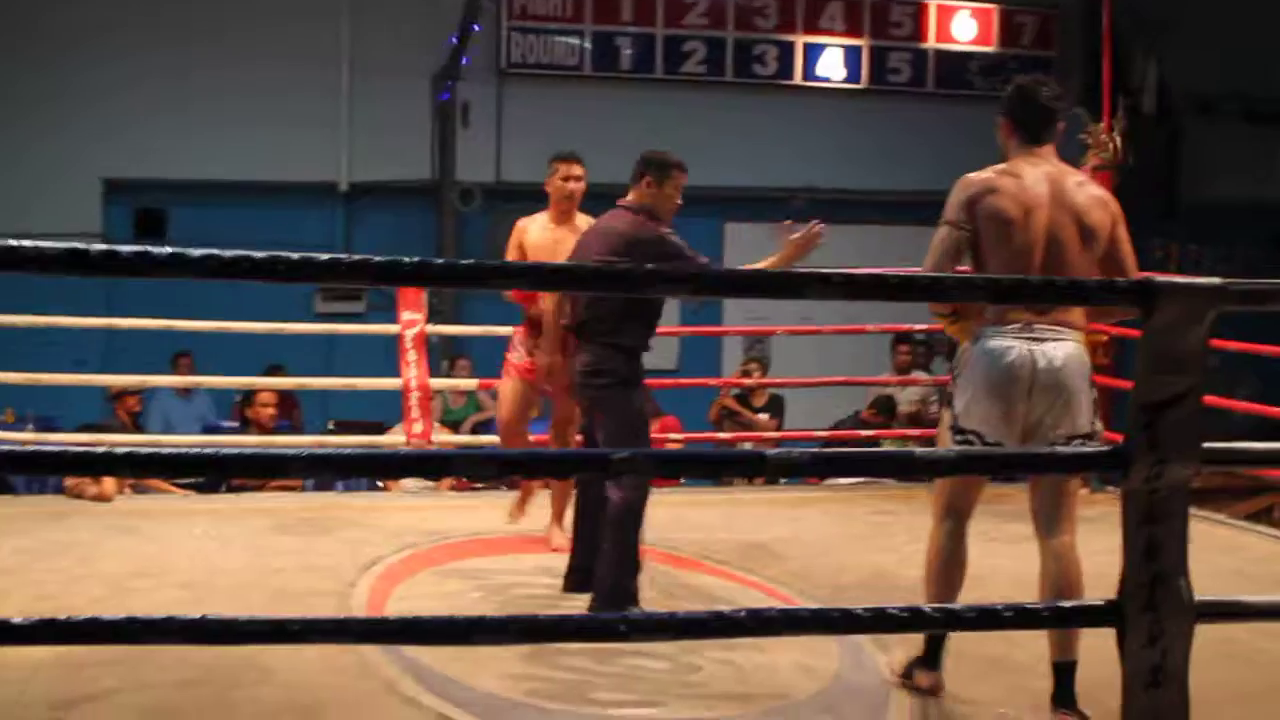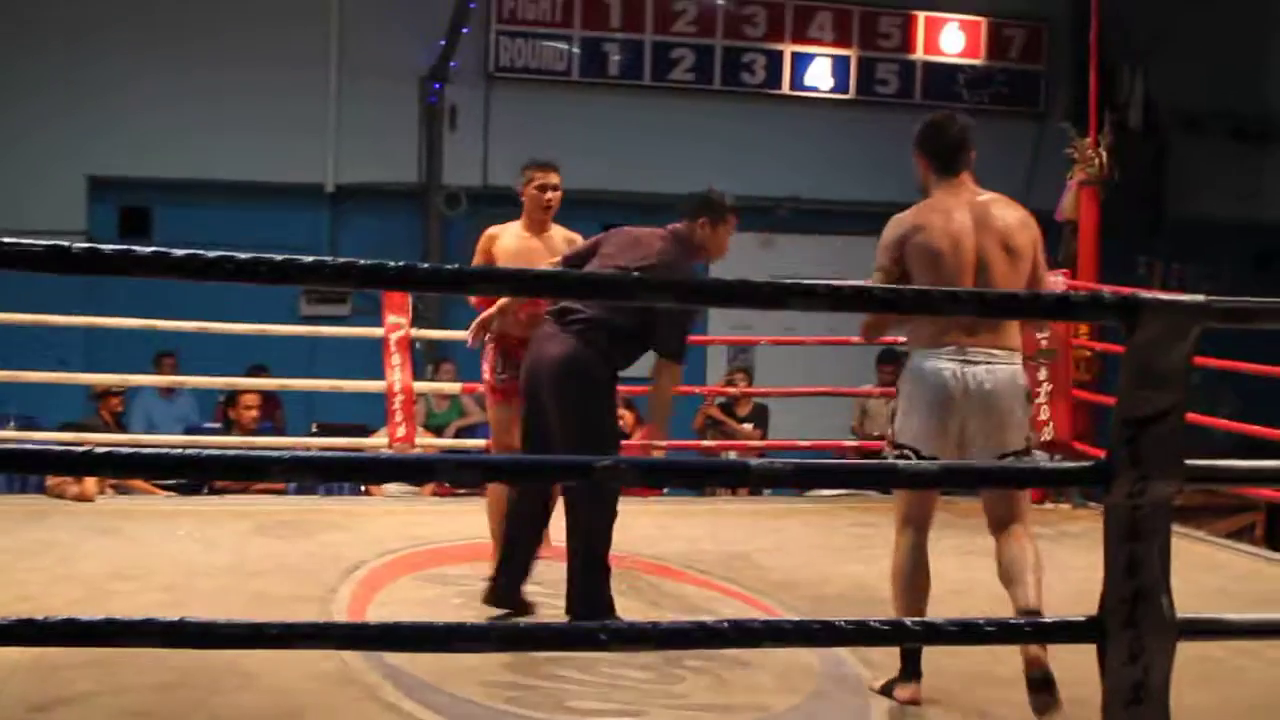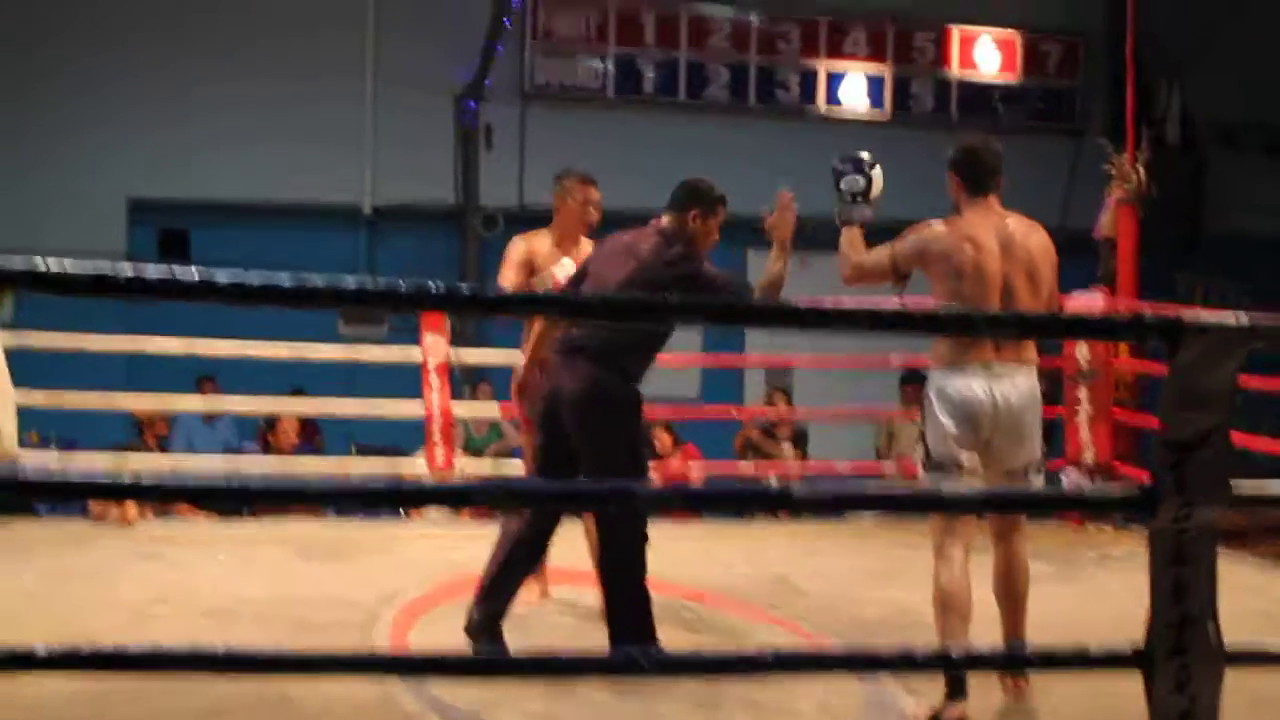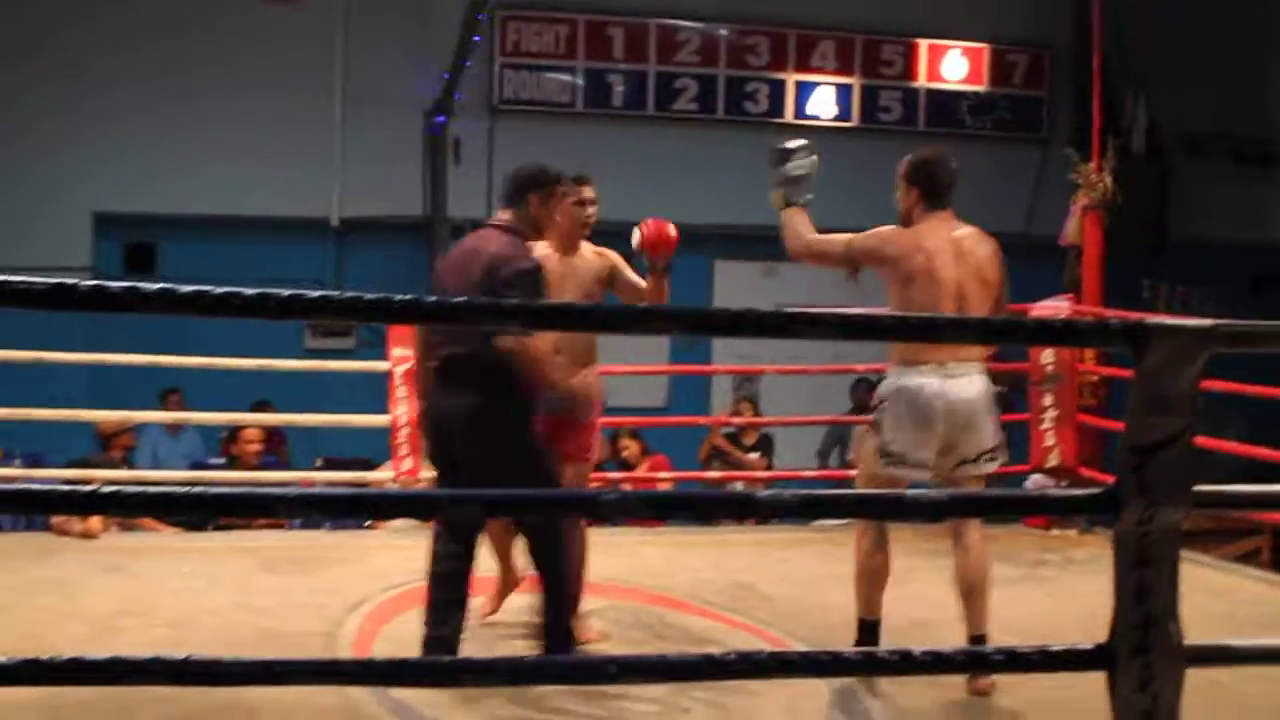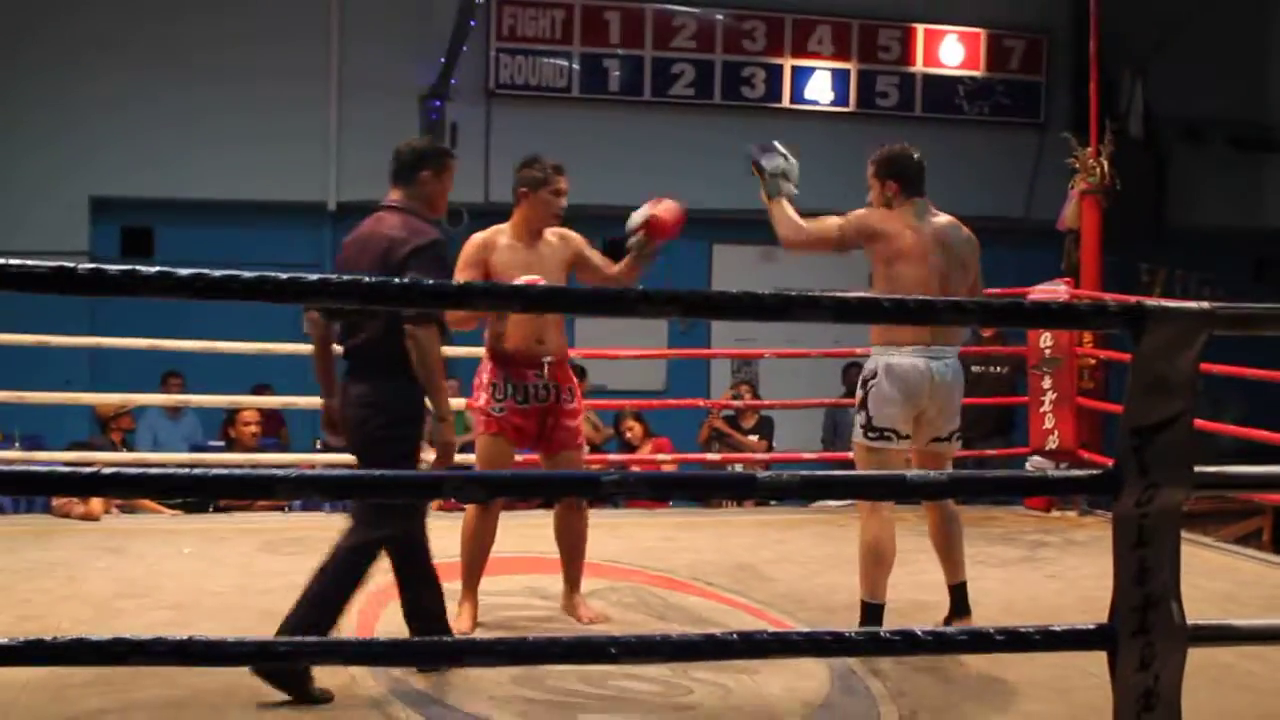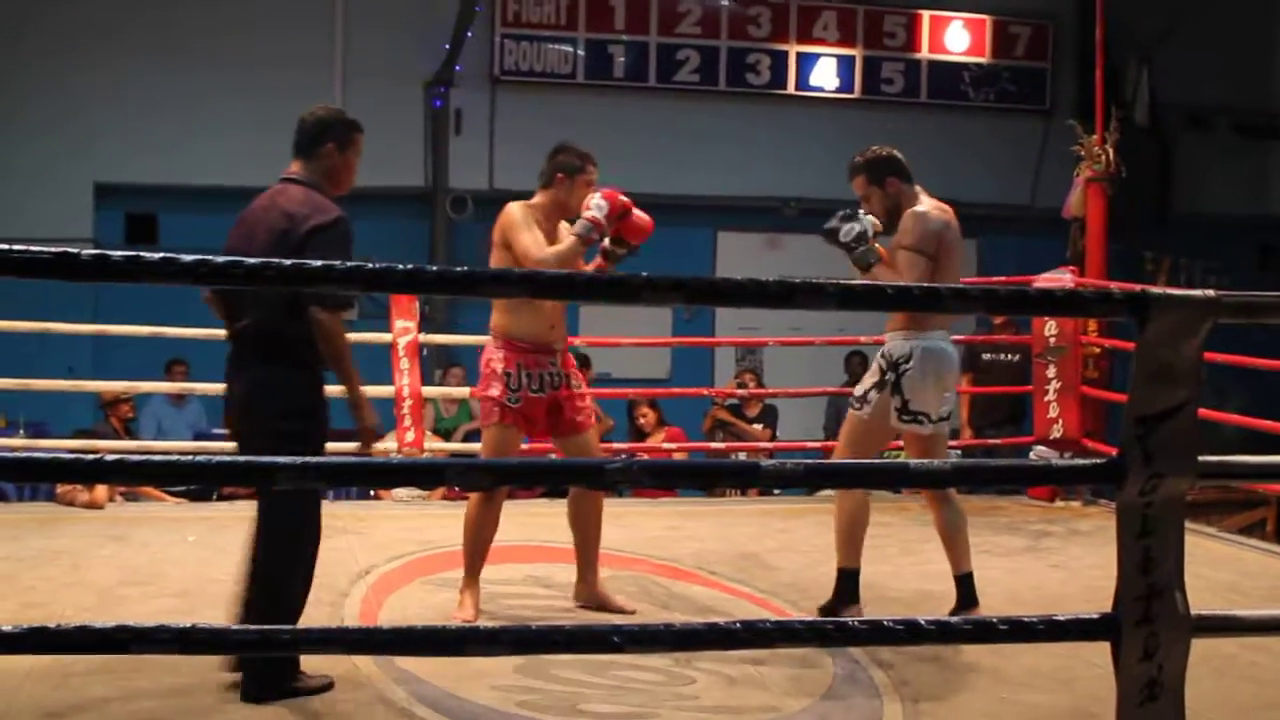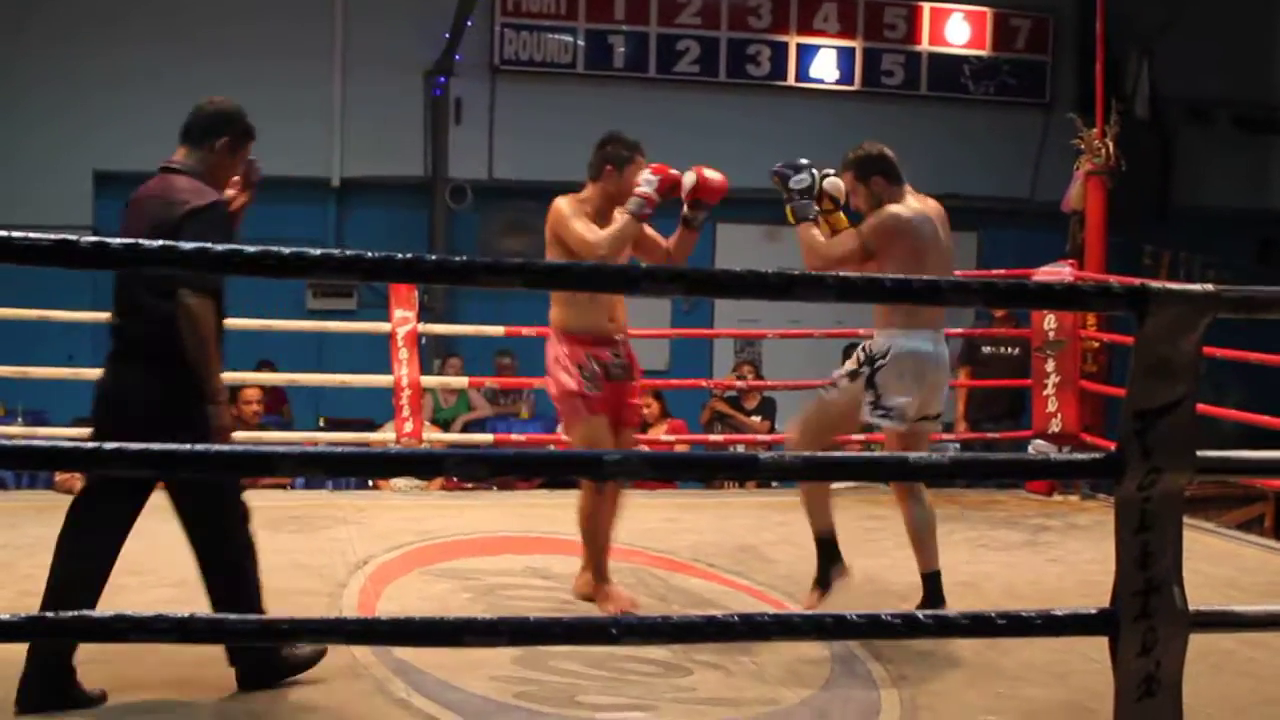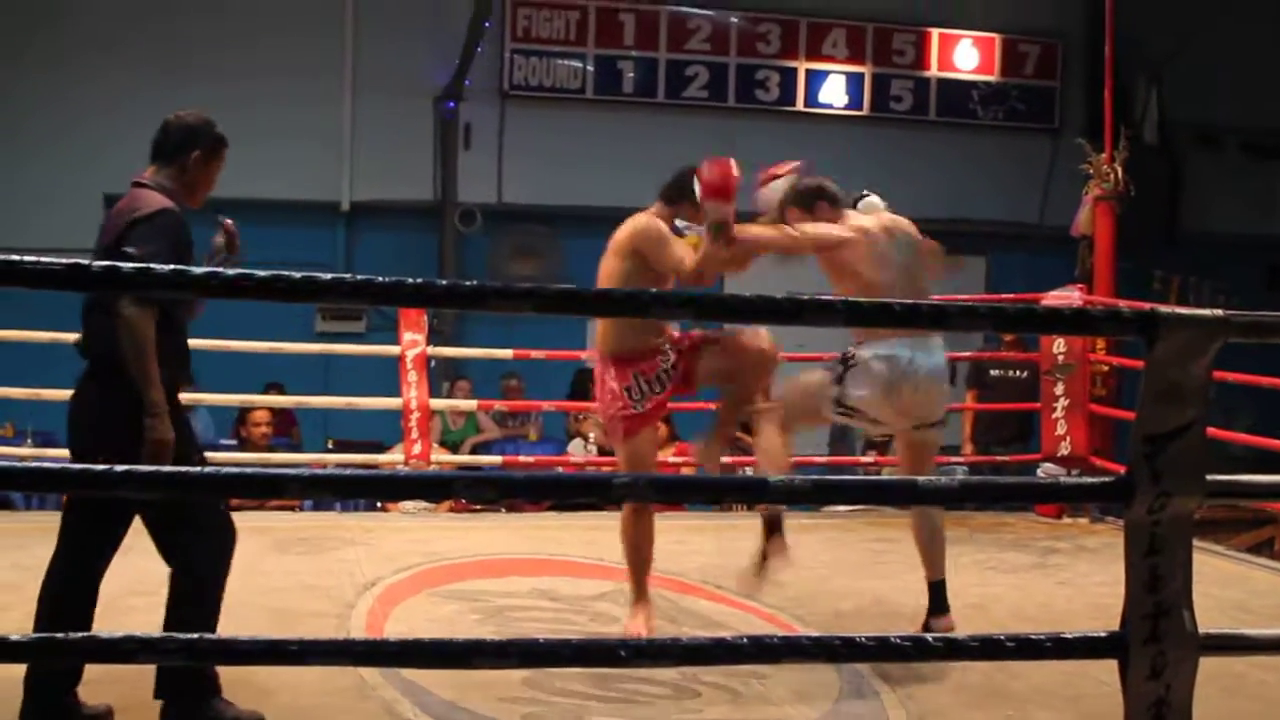
dt=0.4s
person 1, frame 1
left shoulder: (979, 188)
right shoulder: (1097, 199)
left elbow: (934, 281)
right elbow: (1126, 300)
left wrist: (959, 315)
left hip: (995, 354)
right hip: (1066, 359)
left knee: (952, 512)
right knee: (1057, 530)
left ankle: (931, 660)
person 1, frame 2
left shoulder: (908, 226)
right shoulder: (1020, 219)
left elbow: (872, 325)
left wrist: (905, 319)
left hip: (935, 373)
right hip: (1003, 375)
left knee: (912, 526)
right knee: (1011, 525)
right ankle: (1033, 640)
person 1, frame 3
left shoulder: (937, 239)
right shoulder: (1040, 240)
left elbow: (854, 268)
left wrist: (852, 212)
left hip: (958, 389)
right hip: (1019, 388)
left knee: (951, 543)
right knee: (1009, 532)
right ankle: (1015, 664)
person 1, frame 4
left shoulder: (894, 243)
right shoulder: (987, 248)
left elbow: (801, 246)
right elbow: (997, 320)
left wrist: (790, 194)
left hip: (913, 388)
right hip: (972, 388)
left knee: (872, 516)
right knee: (966, 526)
left ankle: (868, 640)
person 1, frame 5
left shoulder: (879, 224)
right shoulder: (962, 236)
left elbow: (795, 235)
right elbow: (974, 303)
left wrist: (776, 187)
left hip: (894, 369)
right hip: (946, 368)
left knee: (876, 501)
right knee: (935, 493)
left ankle: (871, 625)
right ankle: (960, 609)
person 1, frame 6
left shoulder: (918, 219)
right shoulder: (939, 214)
left wrist: (863, 258)
right wrist: (874, 248)
left hip: (912, 353)
right hip: (935, 353)
left knee: (847, 467)
right knee: (935, 482)
left ankle: (846, 596)
right ankle: (966, 600)
person 1, frame 7
left shoulder: (894, 219)
right shoulder: (931, 211)
left elbow: (823, 259)
right elbow: (864, 253)
left wrist: (798, 206)
right wrist: (828, 208)
left hip: (896, 353)
right hip: (933, 354)
left knee: (802, 440)
right knee: (906, 481)
left ankle: (828, 562)
right ankle: (932, 598)
person 1, frame 8
left shoulder: (832, 235)
right shoulder: (897, 227)
left elbow: (763, 238)
right elbow: (935, 256)
left hip: (881, 365)
right hip: (930, 363)
left knee: (776, 418)
right ankle: (938, 611)
person 2, frame 1
left shoulder: (597, 230)
right shoulder: (649, 235)
left elbow: (563, 299)
right wrist: (786, 257)
left hip: (589, 362)
right hip: (613, 367)
left knee: (597, 471)
right knee: (629, 478)
left ankle: (584, 572)
right ankle: (612, 598)
person 2, frame 2
left shoulder: (624, 237)
right shoulder: (682, 275)
left elbow: (553, 271)
right elbow: (667, 366)
left wrist: (497, 310)
right wrist: (657, 432)
left hip: (547, 347)
right hip: (582, 369)
left knee: (535, 477)
right knee: (594, 490)
left ankle: (505, 586)
right ankle: (590, 611)
person 2, frame 3
left shoulder: (615, 245)
right shoulder: (683, 266)
right elbow: (759, 299)
right wrist: (781, 244)
left hip: (562, 377)
right hip: (604, 391)
left knee: (540, 505)
right knee: (622, 519)
left ankle: (485, 617)
right ankle: (633, 640)
person 2, frame 4
left shoulder: (457, 252)
right shoulder: (519, 262)
left elbow: (426, 331)
right elbow: (513, 344)
left wrist: (428, 397)
right wrist: (568, 385)
left hip: (445, 402)
right hip: (493, 408)
left knee: (456, 528)
right knee: (547, 526)
left ankle: (439, 648)
right ankle: (560, 645)
person 2, frame 5
left shoulder: (358, 237)
right shoulder: (422, 238)
left elbow: (320, 322)
right elbow: (419, 331)
left wrist: (330, 396)
right wrist: (441, 413)
left hip: (359, 389)
right hip: (395, 395)
left knee: (400, 517)
right knee: (382, 525)
left ankle: (432, 635)
person 2, frame 6
left shoulder: (255, 211)
right shoulder: (323, 218)
left elbow: (217, 296)
right elbow: (324, 317)
right wrist: (359, 401)
left hip: (245, 379)
right hip: (288, 385)
left knee: (284, 515)
right knee: (289, 523)
left ankle: (256, 647)
right ankle: (272, 670)
person 2, frame 7
left shoulder: (144, 199)
right shoulder: (202, 204)
right elbow: (194, 302)
left wrist: (231, 210)
right wrist: (216, 398)
left hip: (125, 381)
right hip: (172, 387)
left knee: (95, 523)
right knee: (221, 525)
right ankle: (259, 658)
person 2, frame 8
left shoulder: (127, 211)
right shoulder: (160, 216)
right elbow: (134, 312)
left wrist: (216, 267)
right wrist: (157, 412)
left hip: (97, 404)
right hip: (131, 409)
left knee: (82, 549)
right knee: (203, 539)
person 3, frame 1
left shoulder: (594, 231)
right shoulder: (525, 228)
right elbow: (508, 285)
right wrist: (524, 291)
right hip: (532, 334)
left knee: (563, 433)
right knee: (508, 423)
left ankle: (556, 522)
right ankle: (526, 485)
person 3, frame 2
left shoulder: (571, 243)
right shoulder: (494, 237)
left wrist: (547, 296)
right wrist: (482, 301)
right hip: (505, 351)
right knee: (503, 450)
right ankle: (500, 550)
person 3, frame 3
right shoulder: (526, 248)
right elbow: (508, 300)
right wrist: (551, 282)
right hip: (539, 371)
right knee: (537, 476)
right ankle: (536, 573)
person 3, frame 4
left shoulder: (603, 261)
right shoulder: (523, 256)
left elbow: (651, 304)
left wrist: (659, 268)
left ankle: (572, 609)
right ankle: (507, 574)
person 3, frame 5
left shoulder: (565, 242)
right shoulder: (482, 245)
left elbow: (616, 281)
right elbow: (454, 316)
left wrist: (644, 245)
left hip: (555, 377)
right hip: (502, 377)
left knee: (574, 491)
right knee: (489, 493)
left ankle: (573, 594)
right ankle: (468, 599)
person 3, frame 6
left shoulder: (566, 230)
right shoulder: (516, 215)
right elbow: (545, 266)
left wrist: (613, 251)
right wrist: (588, 228)
left hip: (558, 363)
right hip: (512, 363)
right knee: (494, 481)
left ankle: (588, 583)
right ankle: (469, 588)
person 3, frame 7
left shoulder: (626, 218)
right shoulder: (565, 209)
left elbow: (671, 260)
right elbow: (599, 251)
left wrist: (693, 217)
right wrist: (638, 207)
left hip: (618, 354)
right hip: (575, 356)
left knee: (614, 472)
left ankle: (591, 577)
right ankle: (601, 582)
person 3, frame 8
left shoulder: (662, 234)
right shoulder: (645, 229)
left elbow: (703, 271)
right elbow: (698, 274)
right wrist: (718, 222)
left hip: (665, 354)
right hip: (626, 373)
left knee: (759, 349)
right knee: (641, 493)
left ankle: (718, 438)
right ankle: (639, 603)
